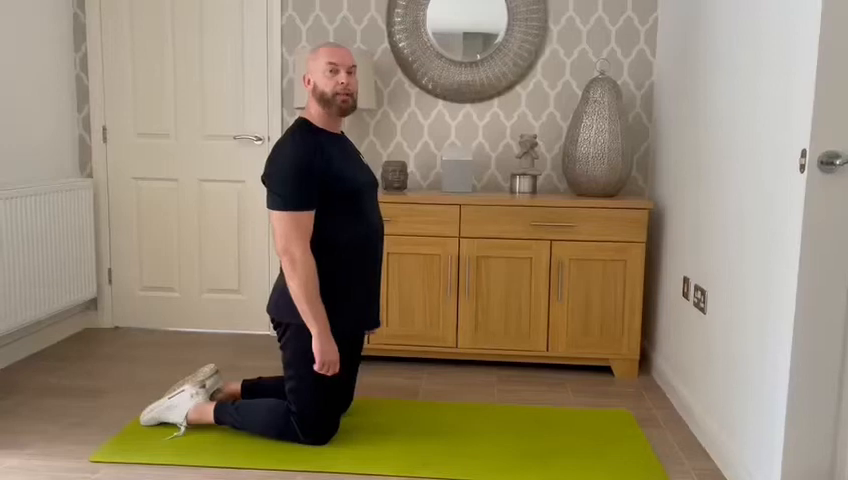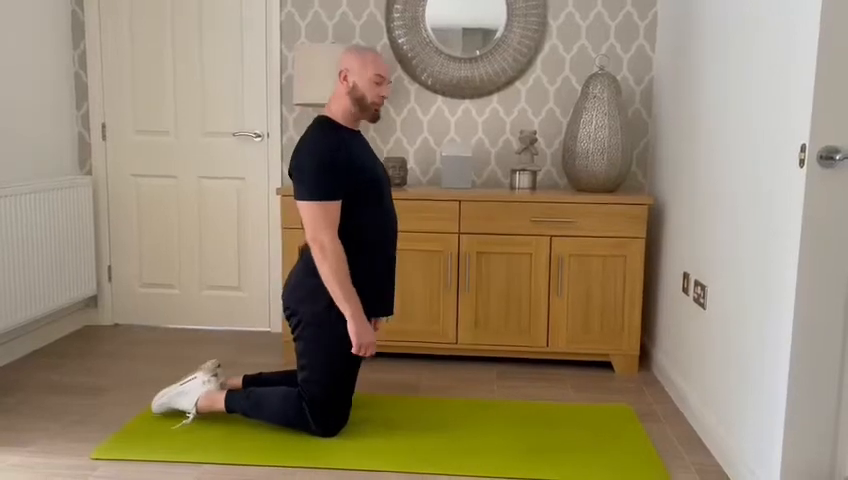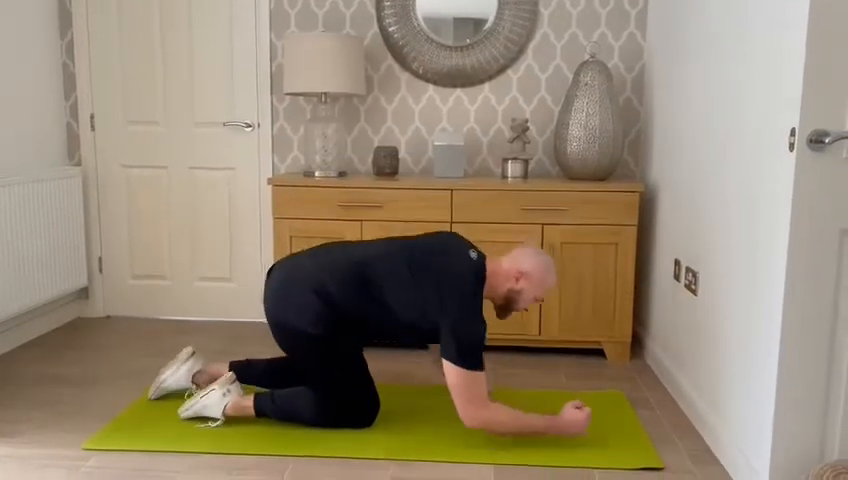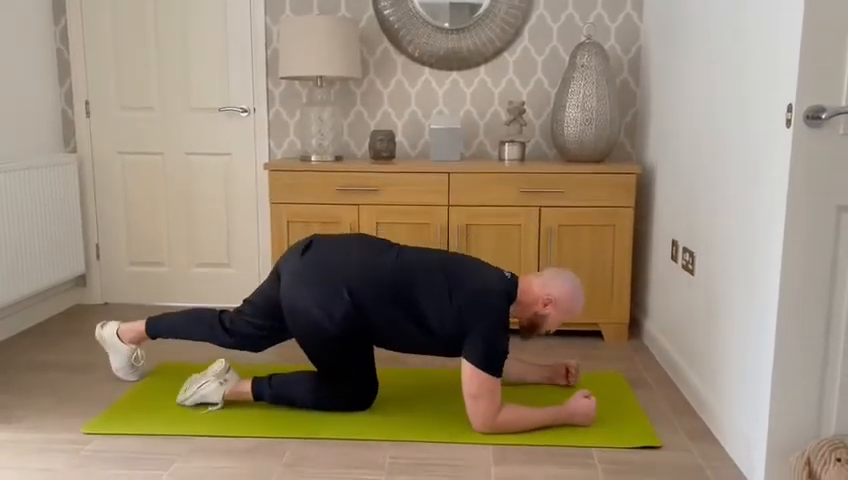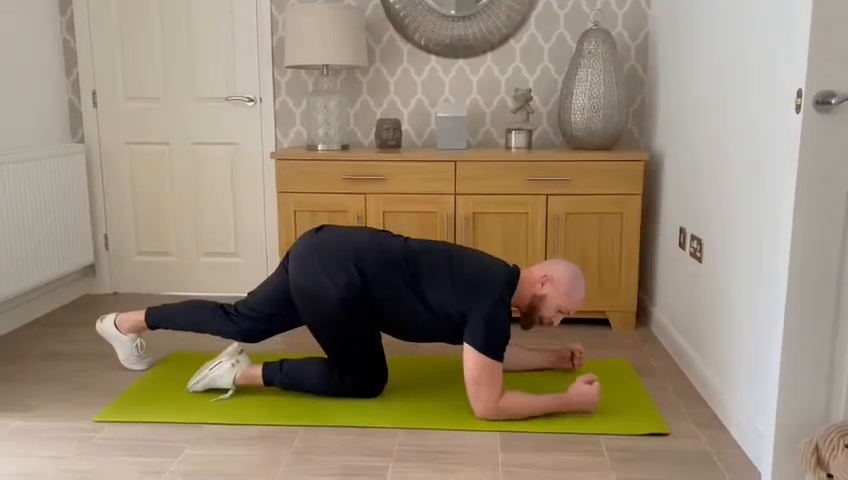
dt=1s
person 1, frame 1
left shoulder: (341, 143)
right shoulder: (296, 152)
right elbow: (293, 251)
left wrist: (363, 308)
right wrist: (320, 332)
left hip: (345, 309)
right hip: (313, 314)
left knee: (333, 402)
right knee: (314, 425)
left ankle: (222, 388)
right ankle: (195, 408)
person 1, frame 2
left shoulder: (352, 139)
right shoulder: (321, 147)
right elbow: (323, 241)
left wrist: (366, 308)
right wrist: (356, 317)
left hip: (346, 298)
right hip: (326, 302)
left knee: (326, 387)
right knee: (325, 415)
left ankle: (223, 381)
right ankle: (206, 396)
person 1, frame 3
left shoulder: (464, 254)
right shoulder: (461, 306)
right elbow: (475, 415)
left wrist: (462, 368)
right wrist: (560, 424)
left hip: (293, 276)
right hip: (305, 303)
left knee: (310, 371)
right knee: (356, 407)
left ankle: (198, 371)
right ankle: (232, 400)
person 1, frame 4
left shoulder: (492, 285)
right shoulder: (492, 312)
left elbow: (486, 365)
right elbow: (485, 419)
left wrist: (548, 373)
right wrist: (566, 413)
left hip: (311, 260)
right hip: (324, 294)
left knee: (239, 330)
right knee: (354, 393)
left ankle: (124, 332)
right ankle: (234, 388)
person 1, frame 5
left shoulder: (495, 279)
right shoulder: (493, 300)
left elbow: (490, 354)
right elbow: (487, 404)
left wrist: (554, 358)
right wrist: (567, 401)
left hip: (320, 254)
right hip: (333, 275)
left knee: (242, 322)
right knee: (365, 380)
left ankle: (126, 322)
right ankle: (246, 373)
